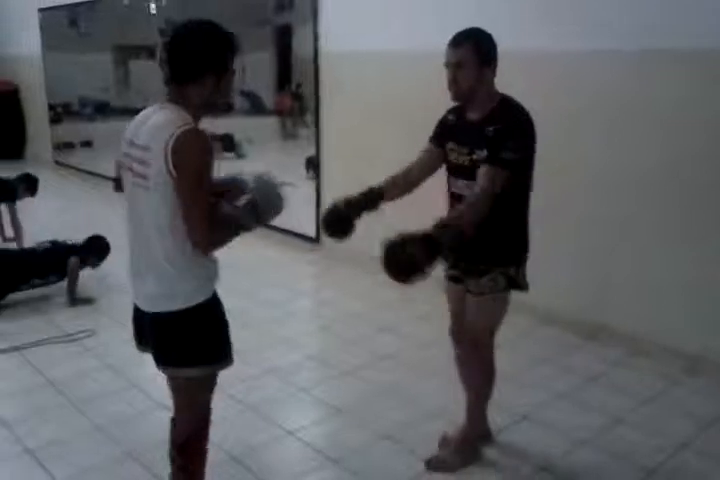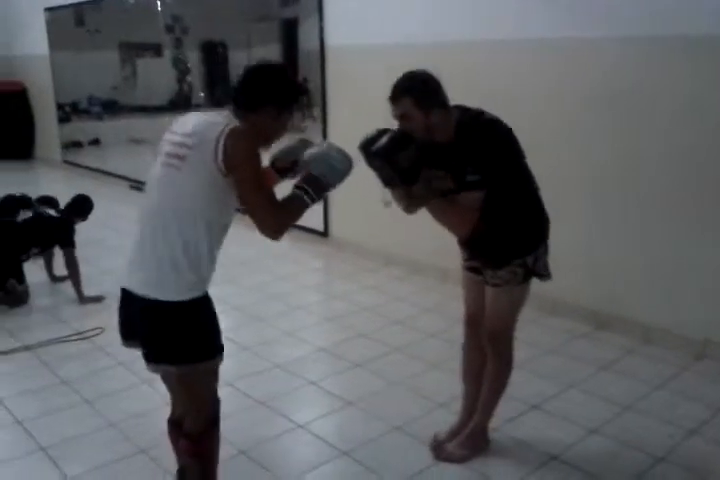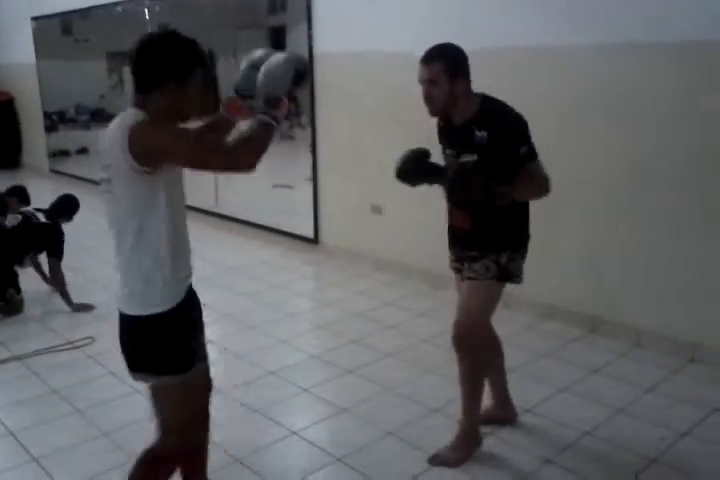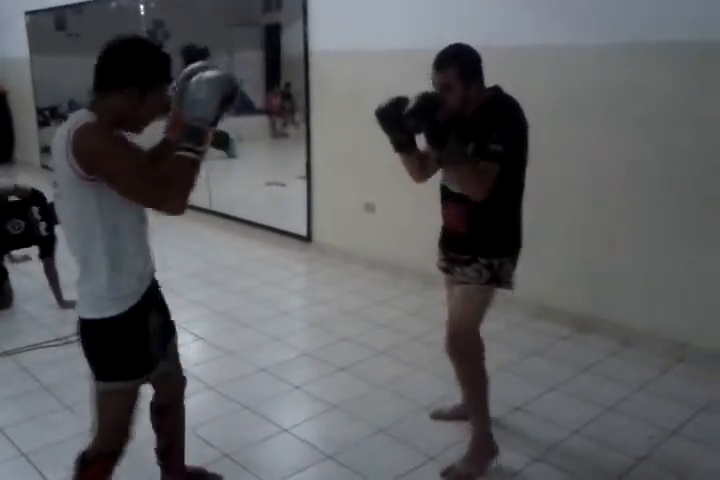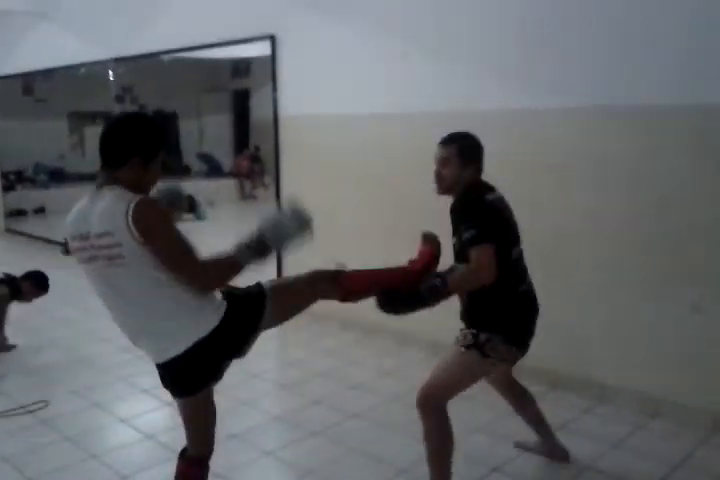
dt=1s
person 1, frame 1
left shoulder: (140, 124)
right shoulder: (189, 139)
right elbow: (204, 238)
left wrist: (210, 193)
right wrist: (246, 212)
left hip: (151, 299)
right hip: (185, 306)
left knee: (189, 408)
right knee: (193, 418)
person 1, frame 2
left shoulder: (190, 124)
right shoulder: (237, 138)
right elbow: (272, 223)
left wrist: (276, 171)
right wrist: (312, 186)
left hip: (141, 291)
right hip: (174, 302)
left knee: (187, 406)
right knee: (201, 415)
person 1, frame 3
left shoulder: (133, 129)
right shoulder: (148, 133)
left elbow: (202, 139)
right elbow: (238, 159)
left wrist: (245, 102)
right wrist: (273, 103)
left hip: (168, 298)
right hip: (155, 312)
left knee: (195, 395)
right knee: (176, 438)
person 1, frame 4
left shoulder: (97, 133)
right shoulder: (91, 138)
left elbow: (146, 169)
right elbow: (170, 199)
left wrist: (184, 123)
right wrist: (198, 129)
left hip: (137, 295)
right hip: (115, 312)
left knee: (172, 385)
right knee: (112, 438)
person 1, frame 5
left shoulder: (74, 223)
right shoulder: (143, 210)
right elbow: (201, 278)
right wrist: (261, 242)
left hip: (173, 357)
right hip: (212, 327)
left knee: (197, 447)
right knee: (320, 282)
right ankle: (414, 271)
person 2, frame 1
left shoulder: (512, 124)
right shoulder: (453, 120)
left elbow: (482, 197)
right elbow: (416, 172)
left wrist: (432, 238)
right wrist: (366, 199)
left hip: (494, 255)
right hip: (458, 246)
left knee: (477, 342)
right knee: (461, 337)
left ankle: (470, 438)
right ankle: (477, 422)
person 2, frame 2
left shoulder: (481, 139)
right shoulder: (427, 139)
left elbow: (460, 223)
right elbow: (411, 206)
left wrist: (416, 182)
right wrist: (392, 176)
left hip: (516, 243)
right hip: (478, 241)
left knee: (496, 335)
right knee: (473, 326)
left ankle: (478, 430)
right ankle: (466, 419)
person 2, frame 3
left shoulder: (501, 123)
right shoulder: (447, 122)
left elbow: (539, 185)
left wrist: (491, 187)
right wrist: (431, 172)
left hip: (497, 245)
right hip: (464, 240)
left knee: (464, 334)
right knee: (478, 327)
left ankle: (467, 434)
right ankle: (502, 405)
person 2, frame 4
left shoulder: (503, 117)
right shoulder: (455, 116)
left elbow: (478, 188)
right elbow: (421, 172)
left wrist: (442, 142)
right wrist: (401, 136)
left hip: (488, 247)
right hip: (456, 240)
left knee: (458, 338)
right knee: (461, 326)
left ankle: (482, 443)
right ankle: (473, 402)
person 2, frame 5
left shoulder: (470, 206)
right shoulder: (482, 199)
left elbow: (483, 272)
left wrist: (430, 290)
right wrist: (441, 273)
left hip: (496, 323)
right hip: (512, 314)
left knee: (430, 400)
right knee: (502, 382)
right ankle: (551, 444)
